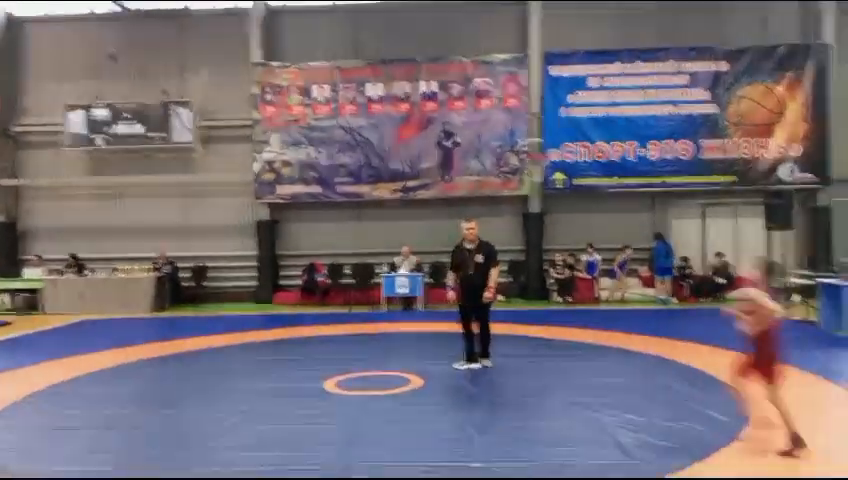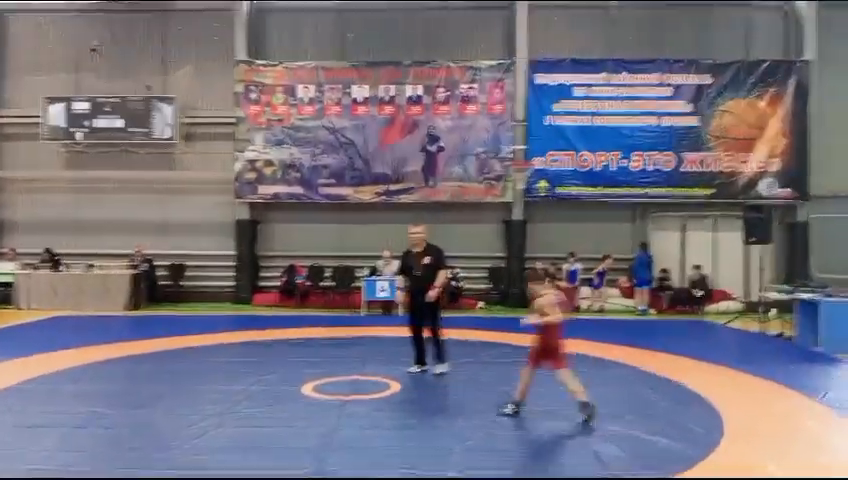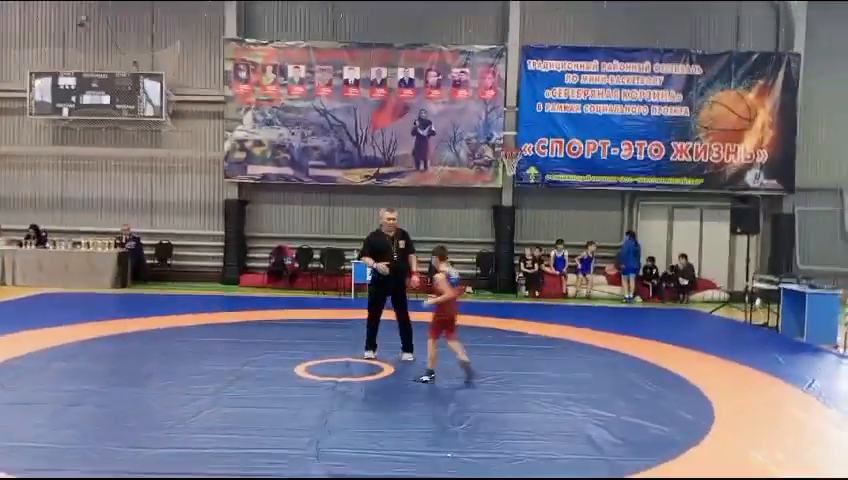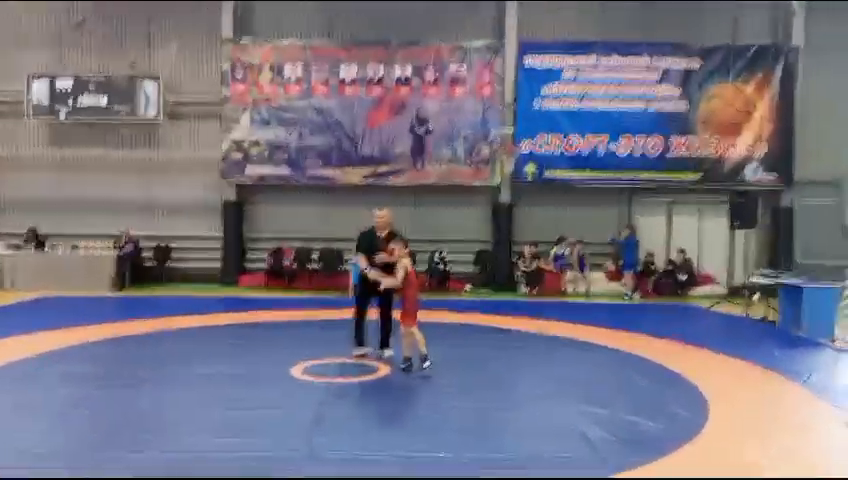
dt=1s
person 1, frame 1
left shoulder: (487, 248)
right shoulder: (457, 250)
left elbow: (494, 269)
right elbow: (452, 272)
left wrist: (490, 289)
right wrist: (451, 289)
left hip: (482, 293)
right hip: (464, 294)
left knee: (484, 325)
right knee: (466, 326)
left ankle: (484, 356)
right ankle: (471, 359)
person 1, frame 2
left shoulder: (435, 251)
right shoulder: (406, 255)
left elbow: (443, 271)
right elbow: (402, 275)
left wrist: (436, 288)
right wrist: (400, 290)
left hip: (430, 297)
right hip: (414, 298)
left knee: (434, 329)
right knee: (415, 331)
left ankle: (441, 361)
right ankle: (420, 363)
person 1, frame 3
left shoulder: (403, 235)
right shoulder: (373, 237)
left elbow: (411, 255)
right elbow: (364, 257)
left wrist: (414, 273)
right wrist: (376, 265)
left hip: (399, 281)
right hip: (379, 282)
left knee: (403, 316)
right knee: (374, 315)
left ankle: (407, 350)
right ankle: (370, 348)
person 1, frame 4
left shoulder: (395, 237)
right shoulder: (366, 235)
right elbow: (359, 255)
left wrist: (390, 259)
right wrist: (367, 269)
right hip: (367, 278)
left knee: (386, 314)
right knee: (360, 311)
left ankle: (385, 347)
right ankle: (360, 345)
person 2, frame 1
left shoulder: (751, 296)
left elbow: (777, 312)
left wrist: (756, 328)
right wrist: (738, 313)
left hip: (763, 351)
right hip: (768, 350)
left knee: (737, 380)
right knee: (774, 397)
right ankle: (795, 439)
person 2, frame 2
left shoulder: (544, 299)
right shoulder: (556, 295)
left elbow: (557, 317)
right elbow: (561, 314)
left wrist: (535, 321)
left hip: (545, 342)
right hip: (555, 340)
left knee: (528, 371)
right knee: (565, 375)
left ankle: (516, 405)
right ankle: (585, 404)
person 2, frame 3
left shoulder: (439, 276)
right shoulder: (454, 272)
left elbow: (449, 295)
left wrist: (432, 301)
left hip: (442, 312)
right hip: (452, 311)
left knee: (432, 341)
right knee: (452, 340)
left ankle: (430, 373)
right ankle: (466, 363)
person 2, frame 4
left shoulder: (403, 262)
right shoulder: (403, 262)
left elbow: (397, 281)
right elbow: (399, 282)
left wrist: (384, 283)
right wrist: (385, 280)
left hip: (410, 299)
right hip: (406, 300)
left knee: (412, 328)
right knee: (404, 330)
left ankle: (425, 357)
right ankle: (407, 359)
